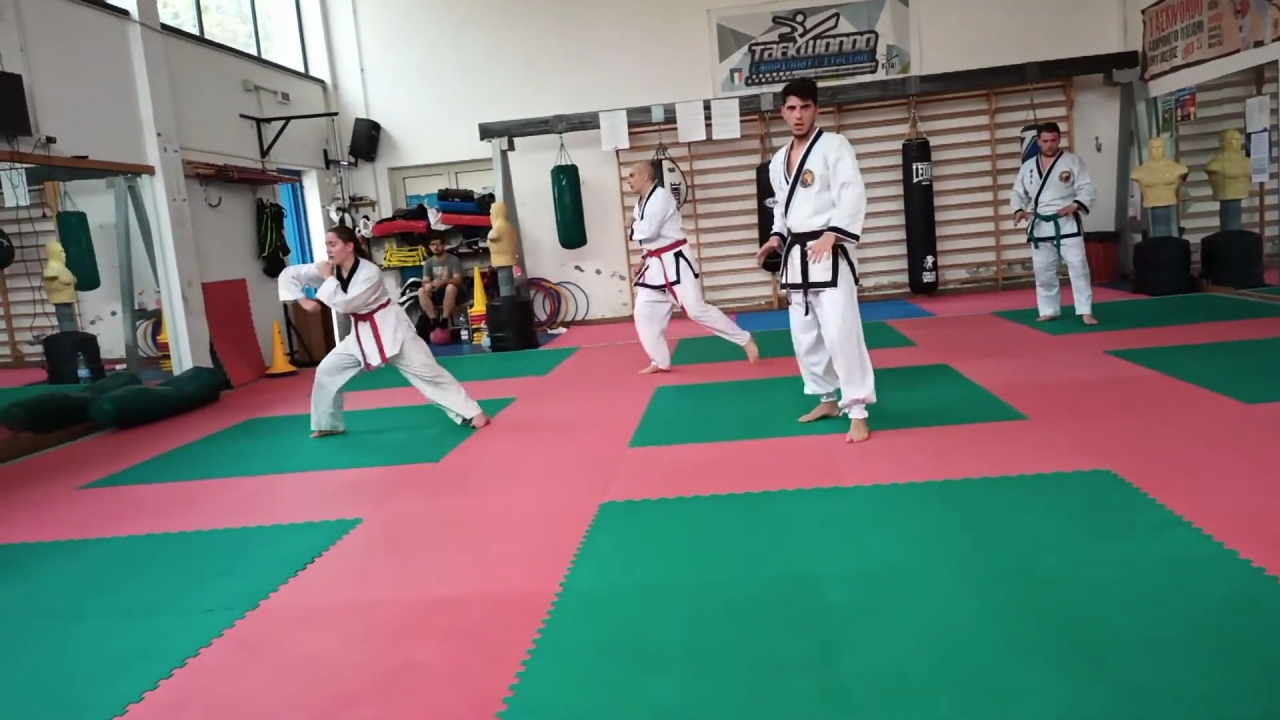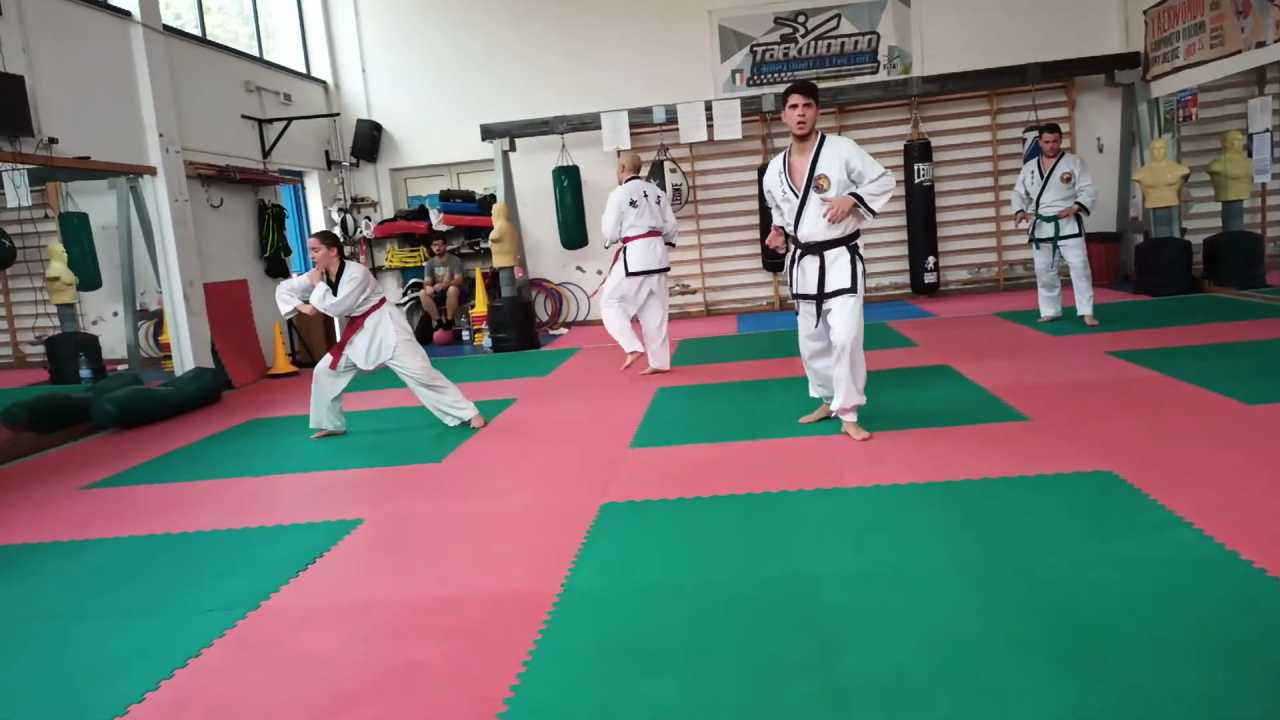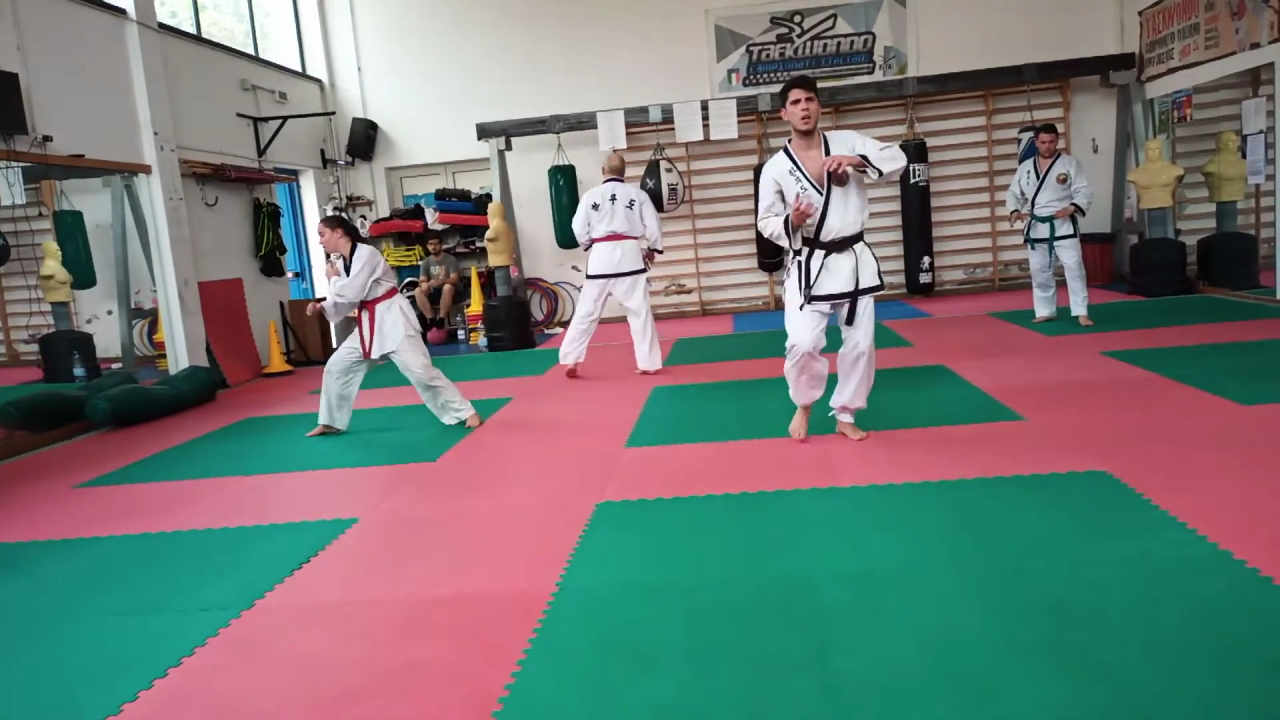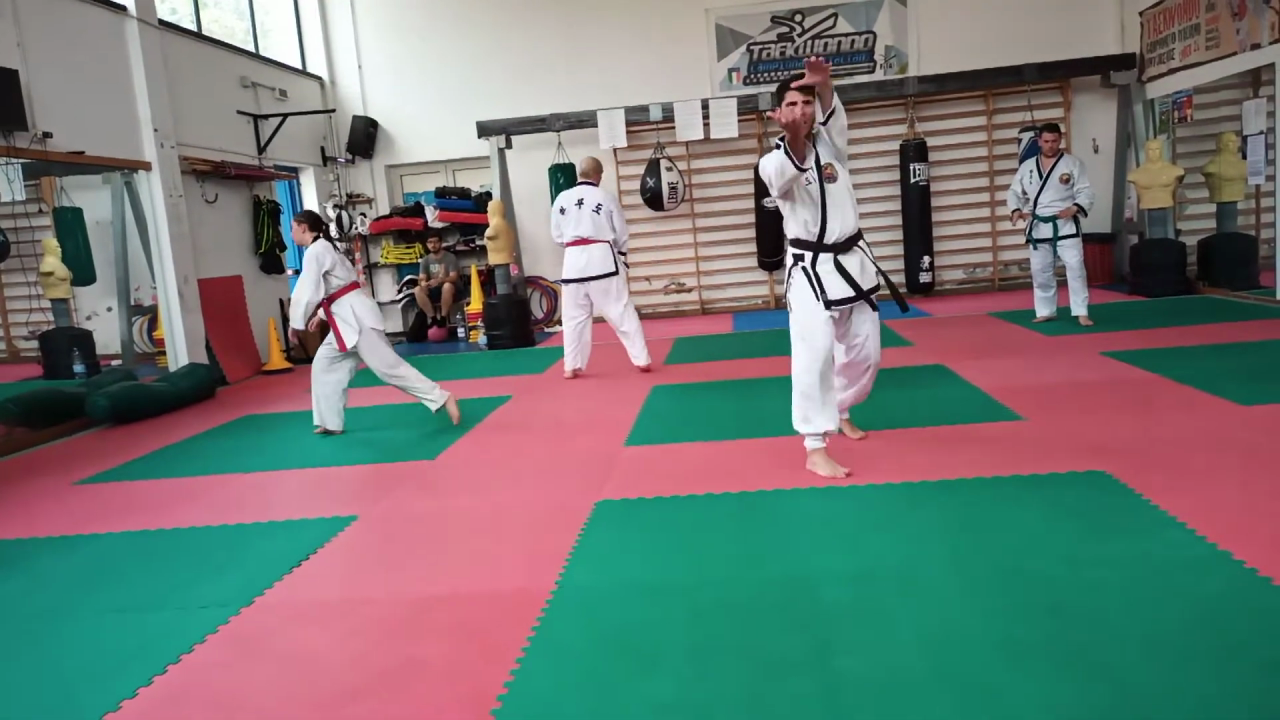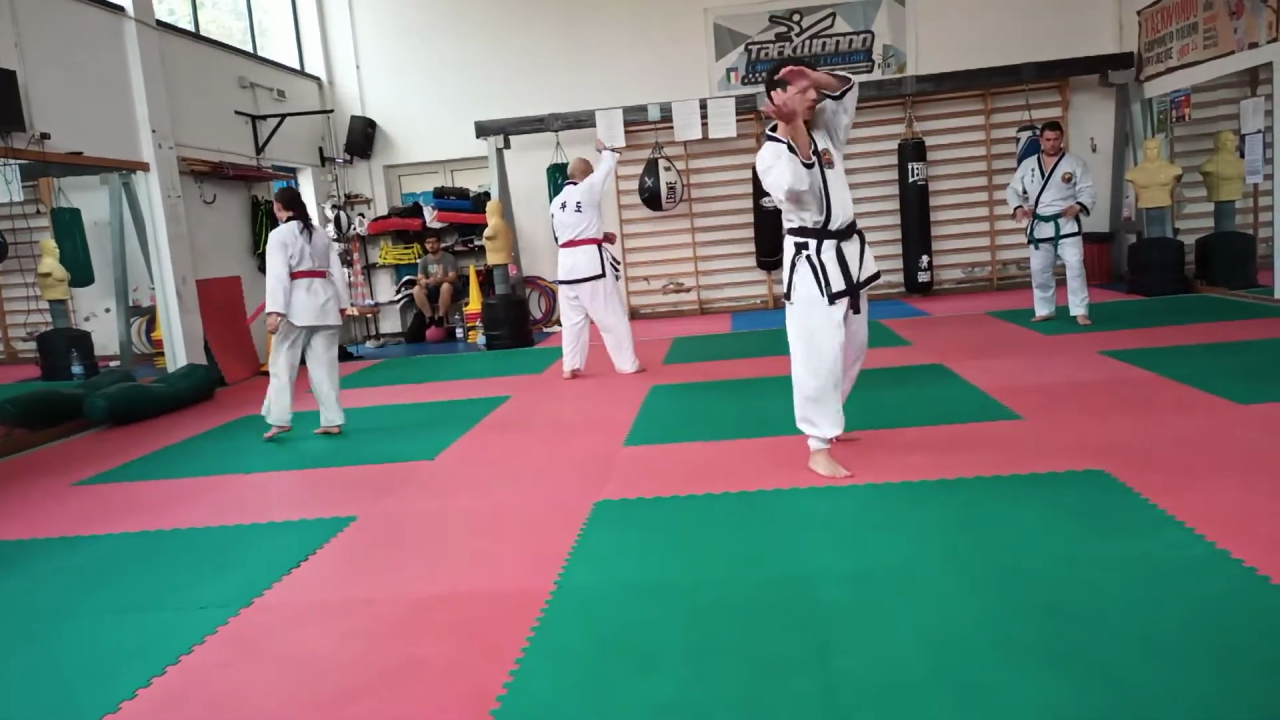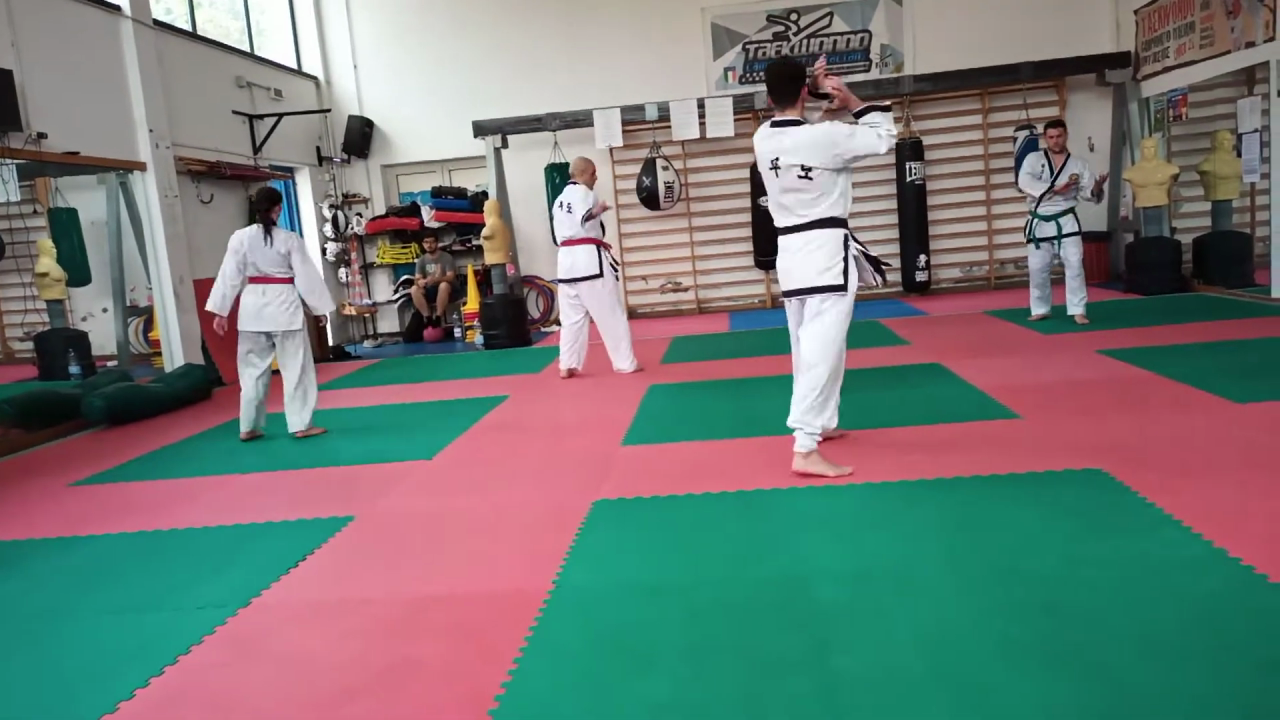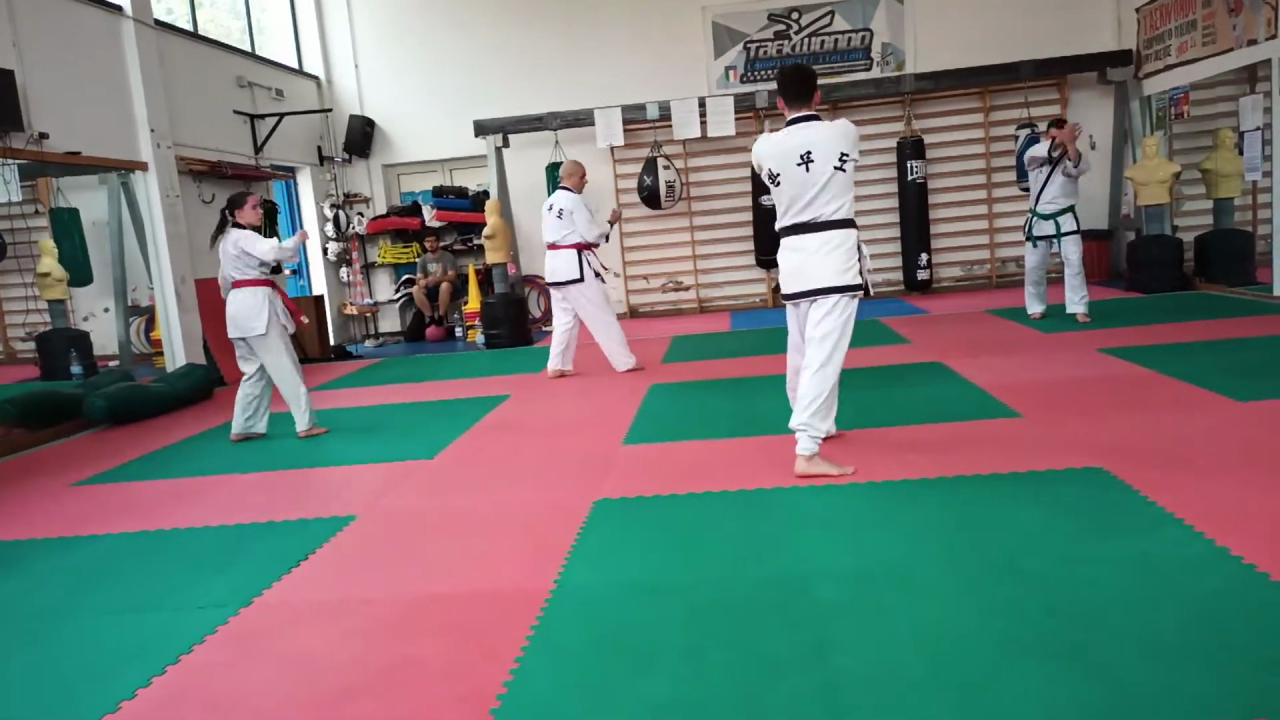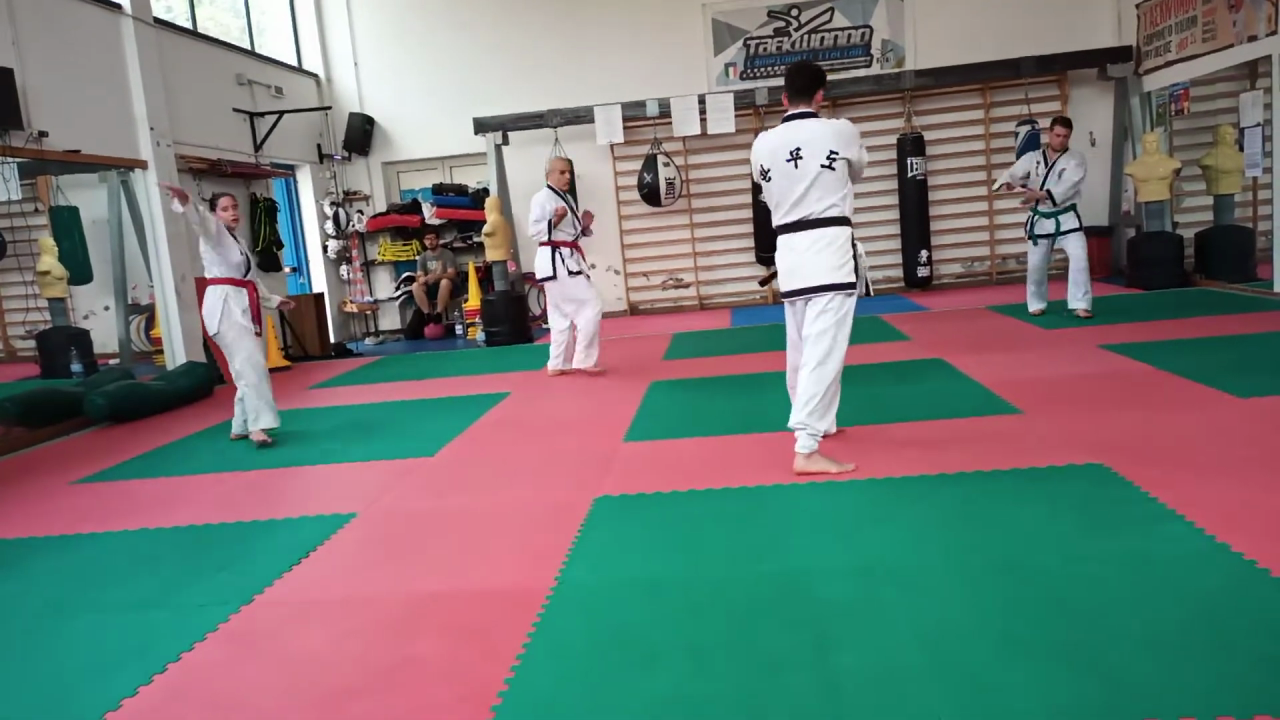
dt=0.3s
person 1, frame 1
left shoulder: (833, 145)
right shoulder: (779, 161)
left elbow: (853, 193)
left wrist: (831, 235)
right wrist: (777, 239)
left hip: (829, 255)
right hip: (796, 256)
left knee: (840, 331)
right knee: (805, 336)
left ankle: (857, 412)
right ankle: (827, 399)
person 1, frame 2
left shoulder: (842, 149)
right shoulder: (775, 169)
left elbow: (884, 181)
left wrist: (852, 199)
right wrist: (779, 232)
left hip: (840, 260)
right hip: (803, 263)
left knee: (845, 337)
right knee: (812, 341)
left ankle: (848, 414)
right ankle: (828, 400)
person 1, frame 3
left shoulder: (845, 145)
right shoulder: (776, 168)
left elbow: (896, 159)
right elbow: (766, 222)
left wrist: (857, 160)
right wrist: (791, 220)
left hip: (854, 260)
right hip: (809, 265)
left knee: (860, 345)
right knee: (803, 343)
left ankle: (845, 415)
right ankle: (803, 406)
person 1, frame 4
left shoulder: (831, 140)
right shoulder: (772, 161)
left elbow: (832, 112)
right elbow: (785, 179)
left wrist: (824, 85)
right wrist: (795, 139)
left hip: (853, 260)
right hip: (810, 270)
left knee: (865, 351)
right knee: (814, 354)
left ankle: (839, 413)
right ankle: (816, 448)
person 1, frame 5
left shoulder: (819, 128)
right shoulder: (770, 157)
left elbow: (847, 92)
right elbow: (794, 186)
left wrist: (817, 80)
right wrist: (795, 129)
left hip: (843, 251)
right hip: (809, 259)
left knee: (851, 347)
right knee: (817, 353)
left ankle: (827, 423)
right ankle: (818, 448)
person 1, frame 6
left shoulder: (764, 138)
right shoulder: (818, 138)
left elbow: (794, 120)
right elbow: (882, 135)
left wrist: (822, 83)
right wrist: (850, 102)
left hip: (794, 251)
right hip: (825, 253)
left knee: (809, 347)
right knee: (822, 350)
left ankle: (814, 424)
right ankle: (805, 451)
person 1, frame 7
left shoulder: (765, 146)
right shoulder: (844, 132)
left wrist: (784, 125)
left hip: (794, 253)
right hip: (835, 249)
left knee: (803, 348)
right knee: (826, 352)
left ankle: (812, 424)
right ankle: (807, 452)
person 1, frame 8
left shoulder: (763, 144)
right shoulder: (841, 131)
right elbow: (856, 169)
left hip: (789, 250)
right hip: (829, 247)
left knee: (802, 346)
right knee: (824, 350)
left ankle: (812, 422)
right ankle: (806, 450)
person 2, frame 1
left shoulder: (370, 273)
right shoulder: (326, 269)
left elbow: (344, 305)
right elbow: (288, 275)
left wrist: (329, 280)
right wrist: (302, 301)
left hip: (389, 327)
right hip: (361, 333)
left knee: (425, 369)
right knee: (326, 372)
left ankle: (472, 412)
right ankle: (330, 424)
person 2, frame 2
left shoulder: (356, 273)
right shoulder: (319, 275)
left elbow: (336, 308)
right elbow: (284, 290)
left wrist: (318, 286)
right wrist: (301, 306)
left hip: (386, 327)
right hip: (358, 333)
left knee: (420, 372)
right knee: (325, 372)
left ankle: (469, 413)
right ankle: (331, 425)
person 2, frame 3
left shoulder: (366, 254)
right shoulder: (342, 261)
left elbow: (351, 293)
right elbow: (351, 298)
left wrist: (333, 278)
right wrist: (322, 306)
left hip: (393, 318)
right hip: (370, 323)
left knee: (420, 370)
right knee: (337, 367)
left ankle: (465, 411)
right ankle: (332, 422)
person 2, frame 4
left shoulder: (314, 251)
right shoulder: (325, 249)
left elbow: (307, 294)
left wrist: (296, 324)
right wrist: (322, 317)
left hip: (355, 315)
right hip: (346, 317)
left knee: (387, 366)
right knee: (324, 365)
left ankle: (441, 398)
right ankle: (330, 422)
person 2, frame 5
left shoulder: (279, 235)
right shoulder: (320, 234)
left elbow: (277, 275)
right elbow: (336, 270)
left wrist: (274, 311)
right wrist: (343, 303)
left hip: (297, 302)
right hip: (325, 297)
left knee: (283, 363)
right knee: (324, 366)
left ankle: (279, 419)
right ankle: (333, 421)
person 2, frame 6
left shoulder: (240, 238)
right shoulder: (290, 239)
left elbow: (229, 276)
right elbow: (307, 275)
left wrist: (219, 311)
right wrist: (320, 308)
left hip: (253, 305)
right hip: (285, 304)
left knee: (253, 369)
right knee: (297, 367)
left ankle: (249, 426)
right ankle: (301, 424)
person 2, frame 7
left shoulder: (228, 238)
right shoulder: (245, 237)
left elbow: (226, 280)
right elbow: (271, 251)
left wrist: (231, 297)
right wrist: (297, 240)
left hip: (240, 308)
right hip: (256, 307)
left knee: (255, 372)
right knee: (285, 368)
left ankle: (243, 428)
right ankle: (306, 424)
person 2, frame 8
left shoulder: (238, 243)
right shoulder: (214, 235)
right elbow: (198, 218)
left wrist: (274, 301)
right wrist: (184, 199)
left hip: (242, 308)
right hip: (225, 307)
left knee: (255, 366)
right knee: (250, 365)
left ankle: (243, 426)
right ankle: (257, 425)
person 3, frame 1
left shoulder: (660, 197)
right shoulder: (642, 202)
left elbow: (647, 232)
left wrist: (634, 226)
right wrist: (645, 257)
left hip: (676, 262)
right hip: (659, 264)
left knee: (697, 309)
right knee: (643, 314)
left ankle: (744, 340)
right ankle: (659, 361)
person 3, frame 2
left shoulder: (619, 193)
right shoulder: (656, 190)
left elbow: (610, 232)
right elbow: (671, 223)
left wrist: (613, 239)
left hip: (634, 255)
right hip: (656, 250)
left knee: (611, 304)
right knee: (653, 311)
left ankle: (633, 347)
right ankle: (659, 361)
person 3, frame 3
left shoulder: (590, 195)
right shoulder: (636, 194)
left elbow: (579, 231)
right elbow: (652, 226)
right wrist: (652, 250)
left hip: (601, 257)
right hip: (630, 255)
left knee: (586, 312)
right knee: (639, 312)
left ankle: (569, 360)
right ankle: (649, 363)
person 3, frame 4
left shoulder: (562, 199)
right shoulder: (606, 198)
left elbow: (556, 235)
right elbow: (621, 231)
right wrist: (620, 251)
left hip: (574, 261)
right hip: (602, 258)
left knee: (574, 317)
right knee: (622, 311)
left ankle: (571, 367)
right ankle: (641, 359)
person 3, frame 5
left shoulder: (556, 202)
right shoulder: (586, 189)
right elbow: (604, 169)
right wrist: (604, 151)
left hip: (566, 262)
right hip: (590, 260)
left knee: (573, 319)
right knee: (612, 316)
left ankle: (571, 367)
right ankle: (627, 364)
person 3, frame 6
left shoulder: (560, 199)
right shoulder: (583, 192)
right elbow: (583, 212)
right wrist: (594, 210)
left hip: (566, 260)
right hip: (589, 259)
left knee: (572, 317)
right knee: (611, 315)
left ankle: (567, 366)
right ankle: (625, 363)
person 3, frame 7
left shoulder: (550, 201)
right shoulder: (575, 201)
right elbow: (591, 235)
left wrist: (587, 241)
right wrist: (611, 222)
left hip: (556, 262)
right hip: (574, 264)
left knee: (564, 317)
right knee: (600, 315)
left ankle: (557, 365)
right ankle: (624, 362)
person 3, frame 8
left shoulder: (565, 198)
right shoulder: (543, 198)
left elbow: (571, 231)
right elbow: (535, 230)
left wrist: (584, 224)
right wrist: (554, 220)
left hip: (562, 259)
right hip: (556, 261)
left knee: (562, 315)
right knee: (590, 306)
left ankle: (558, 363)
right ankle: (583, 360)
person 4, frame 1
left shoulder: (1072, 161)
right shoulder: (1028, 166)
left elbow: (1087, 189)
right elbow: (1017, 193)
left wrist: (1074, 205)
right wrist: (1019, 210)
left hip: (1067, 224)
right hip: (1040, 226)
left knee: (1078, 266)
right knee: (1042, 270)
left ankle: (1085, 312)
right ankle: (1049, 310)
person 4, frame 2
left shoulder: (1074, 162)
right shoulder: (1029, 167)
left elbow: (1088, 191)
right elbow: (1019, 193)
left wrist: (1075, 207)
right wrist: (1020, 211)
left hip: (1068, 225)
right hip: (1041, 227)
left knee: (1079, 266)
right knee: (1044, 271)
left ankle: (1087, 312)
right ankle: (1050, 311)
person 4, frame 3
left shoulder: (1070, 163)
right shoulder: (1025, 167)
left elbow: (1084, 192)
right elbow: (1014, 193)
left wrist: (1071, 208)
right wrist: (1014, 211)
left hip: (1063, 226)
right hip: (1036, 227)
left knee: (1074, 267)
right knee: (1039, 271)
left ankle: (1081, 313)
right ankle: (1045, 312)
person 4, frame 4
left shoulder: (1073, 163)
right shoulder: (1027, 166)
left elbow: (1086, 192)
right elbow: (1015, 192)
left wrist: (1075, 208)
right wrist: (1016, 210)
left hip: (1065, 225)
right hip: (1038, 226)
left knee: (1075, 267)
right knee: (1040, 271)
left ankle: (1081, 312)
right ankle: (1045, 311)
person 4, frame 5
left shoulder: (1075, 163)
right shoulder: (1028, 165)
left elbow: (1088, 190)
right elbow: (1013, 190)
left wrist: (1079, 206)
right wrist: (1018, 208)
left hip: (1066, 224)
right hip: (1039, 226)
left knee: (1075, 266)
right knee: (1039, 271)
left ankle: (1080, 312)
right ankle: (1044, 311)
person 4, frame 6
left shoulder: (1078, 164)
right shoulder: (1033, 159)
left elbow: (1087, 193)
right elbow: (1025, 181)
left wrist: (1097, 188)
right wrist: (1054, 189)
left hip: (1066, 223)
right hip: (1039, 224)
left knee: (1074, 266)
right knee: (1037, 269)
left ankle: (1078, 311)
right ankle: (1040, 309)
person 4, frame 7
left shoulder: (1075, 158)
right shoulder: (1038, 156)
left elbow: (1078, 167)
right elbow: (1035, 153)
left wrist: (1070, 146)
right wrist: (1058, 144)
left hip: (1065, 221)
right hip: (1038, 221)
left knee: (1074, 264)
right knee: (1034, 267)
left ankle: (1079, 309)
right ankle: (1037, 308)
person 4, frame 8
left shoulder: (1076, 159)
right shoulder: (1032, 158)
left elbow: (1069, 184)
right elbow: (1013, 173)
left wrist: (1041, 195)
right wrist: (1006, 182)
left hip: (1067, 219)
right hip: (1039, 220)
left knee: (1079, 259)
right knee: (1036, 266)
left ankle: (1081, 305)
right ankle: (1037, 304)
